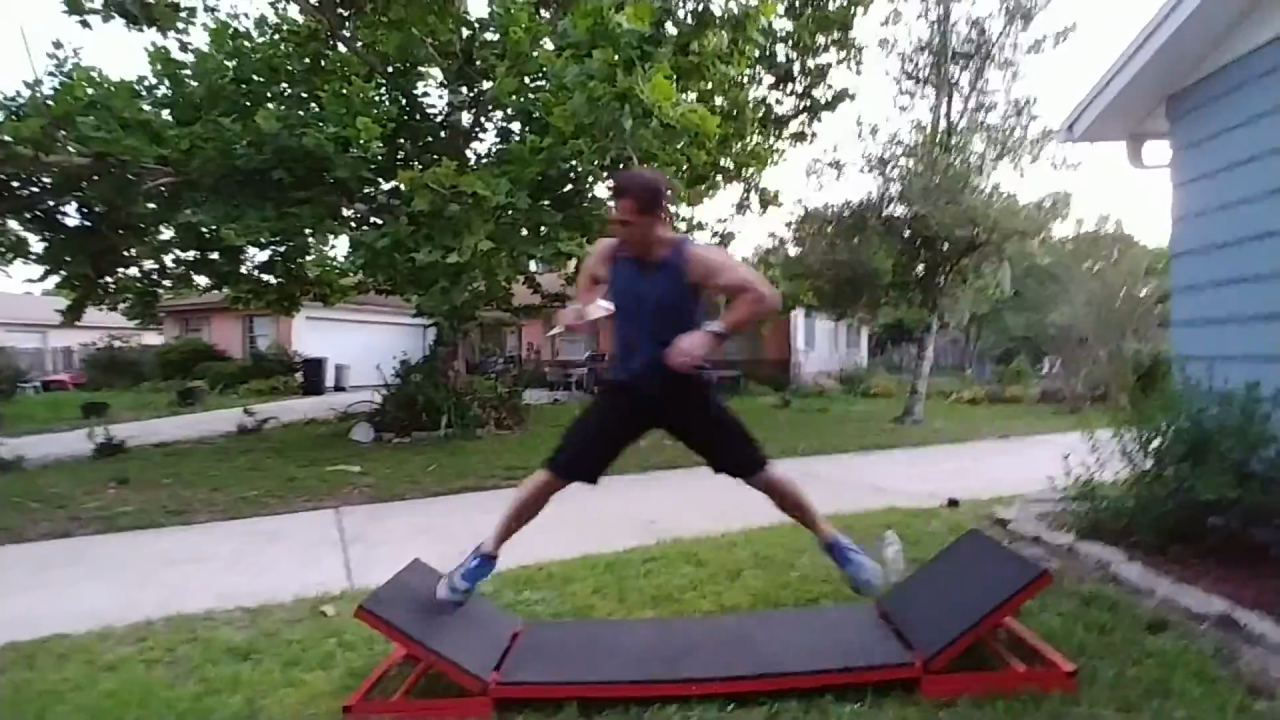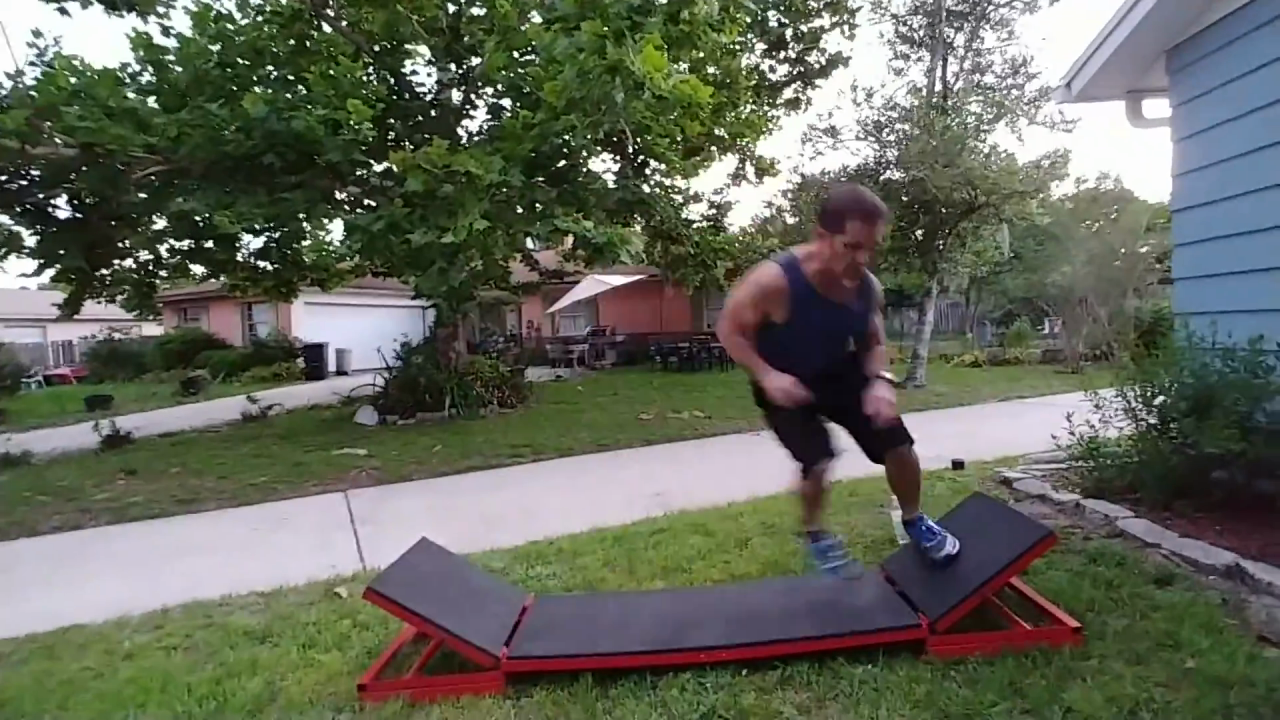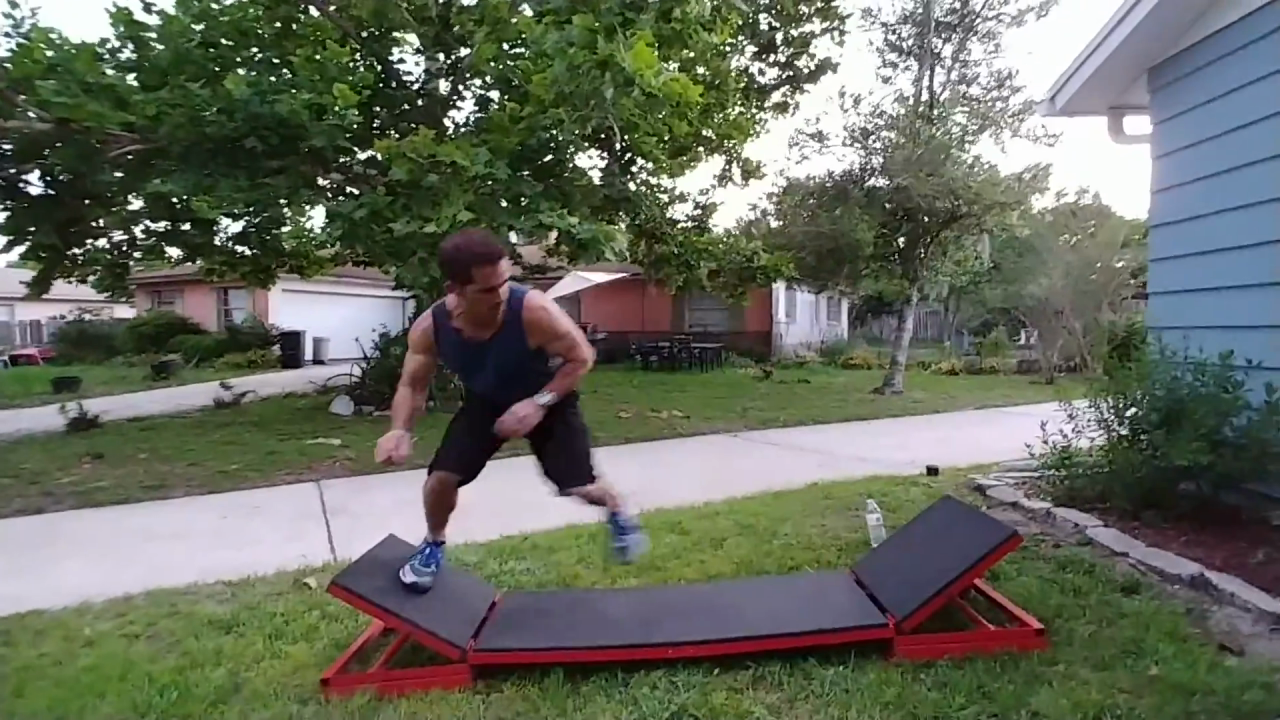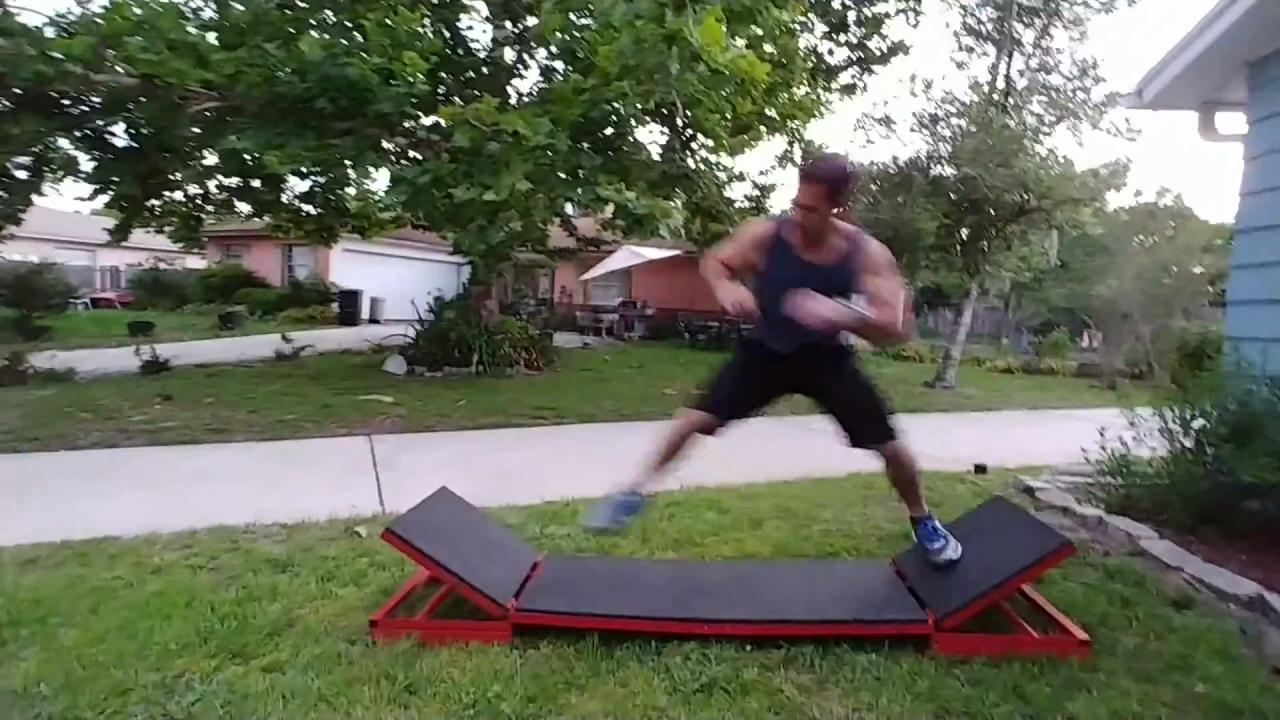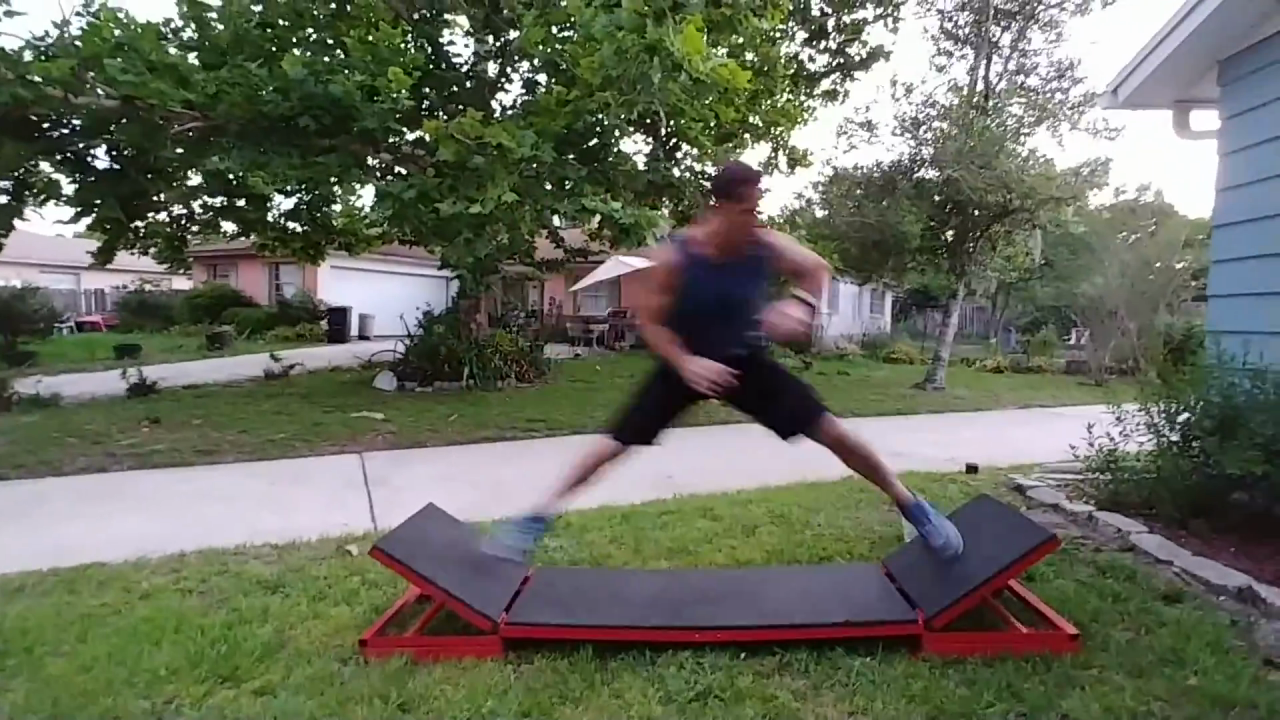
dt=1s
person 1, frame 1
left shoulder: (694, 259)
right shoulder: (609, 252)
left elbow: (764, 297)
right elbow: (587, 279)
left wrist: (711, 334)
right wrist: (578, 305)
left hip: (683, 389)
right hip: (625, 390)
left knee: (757, 472)
right knee: (554, 473)
left ankle: (832, 543)
right ankle: (488, 552)
person 1, frame 2
left shoulder: (867, 287)
right shoulder: (773, 280)
left elbow: (873, 341)
right elbow: (730, 329)
left wrist: (880, 381)
right wrist: (768, 376)
left hip: (836, 375)
right hip: (783, 383)
left knee: (898, 447)
right knee: (818, 462)
left ankle: (914, 521)
right ankle: (815, 534)
person 1, frame 3
left shoulder: (533, 309)
right shoulder: (430, 327)
left elbow: (582, 358)
right elbow: (411, 385)
left wrist: (539, 402)
right wrist: (399, 430)
left hip: (547, 400)
right hip: (485, 405)
left knee: (580, 488)
right knee: (442, 477)
left ankle: (618, 512)
right ankle: (433, 545)
person 1, frame 4
left shoulder: (868, 254)
right shoulder: (766, 233)
left elbow: (895, 328)
right elbow: (715, 262)
left wrist: (844, 312)
right wrist: (727, 288)
left hip: (825, 357)
right hip: (762, 350)
left knee: (887, 442)
right knee: (699, 417)
left ankle: (922, 520)
right ankle: (634, 493)
person 1, frame 5
left shoulder: (767, 246)
right shoulder: (673, 257)
left elbow: (818, 270)
right elbow: (649, 325)
left wrist: (802, 305)
right wrist: (686, 362)
left hip: (746, 360)
right hip: (686, 365)
left knee: (829, 428)
right knee: (617, 441)
left ankle: (908, 504)
right ankle: (540, 516)
